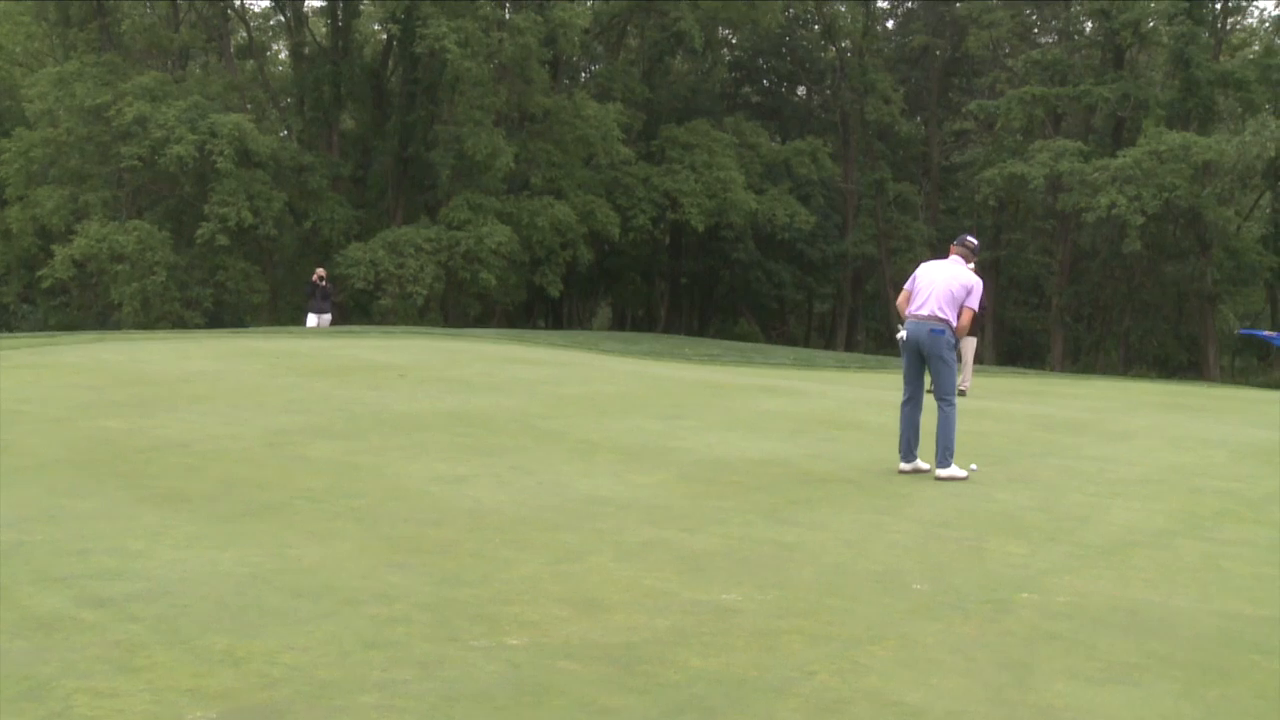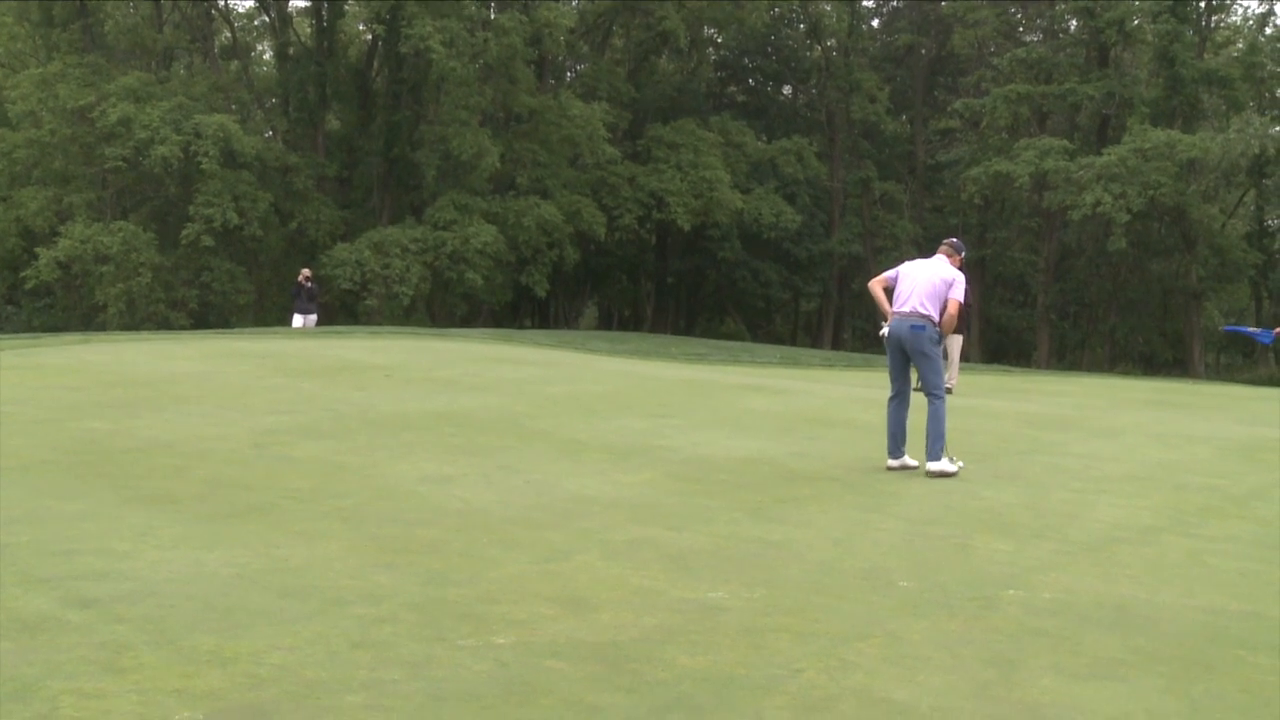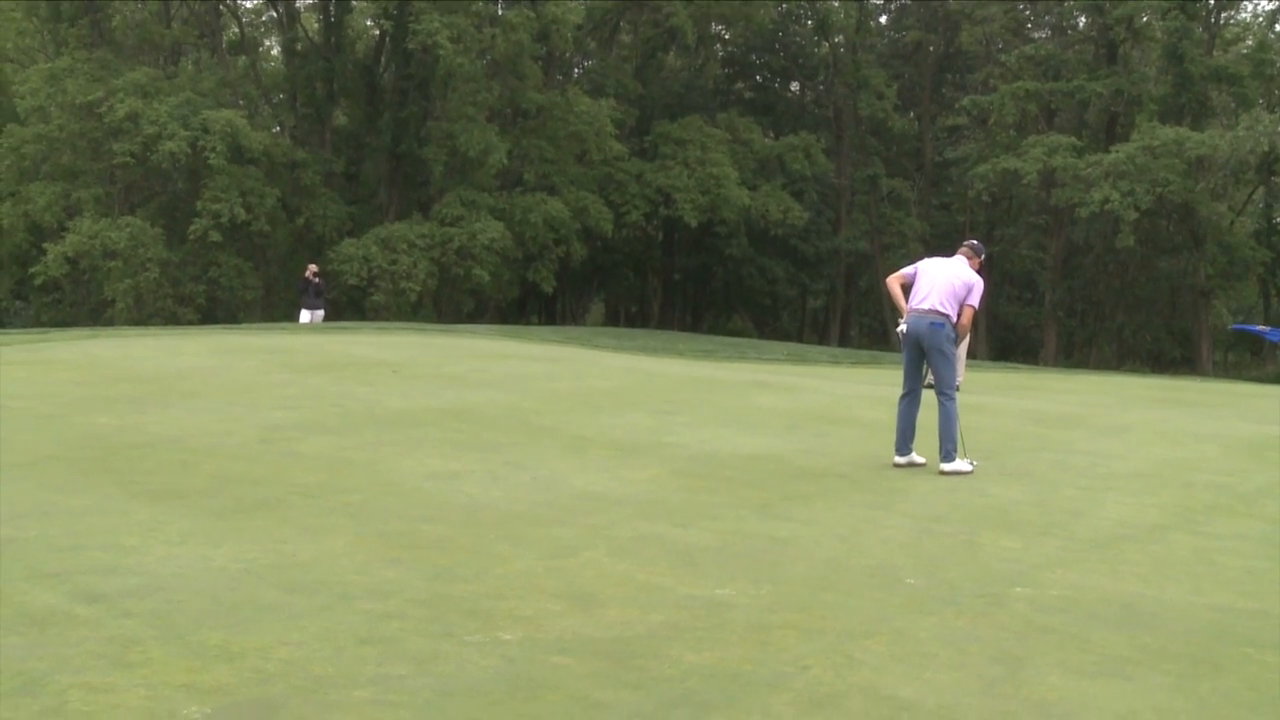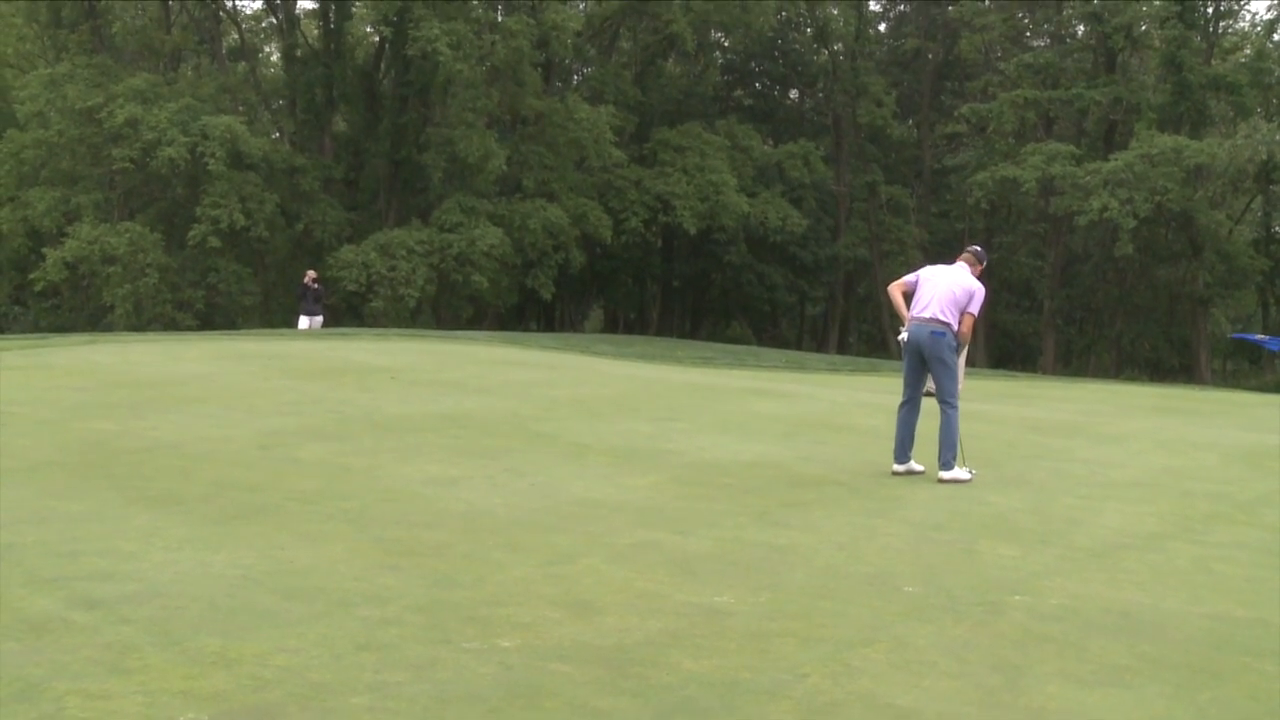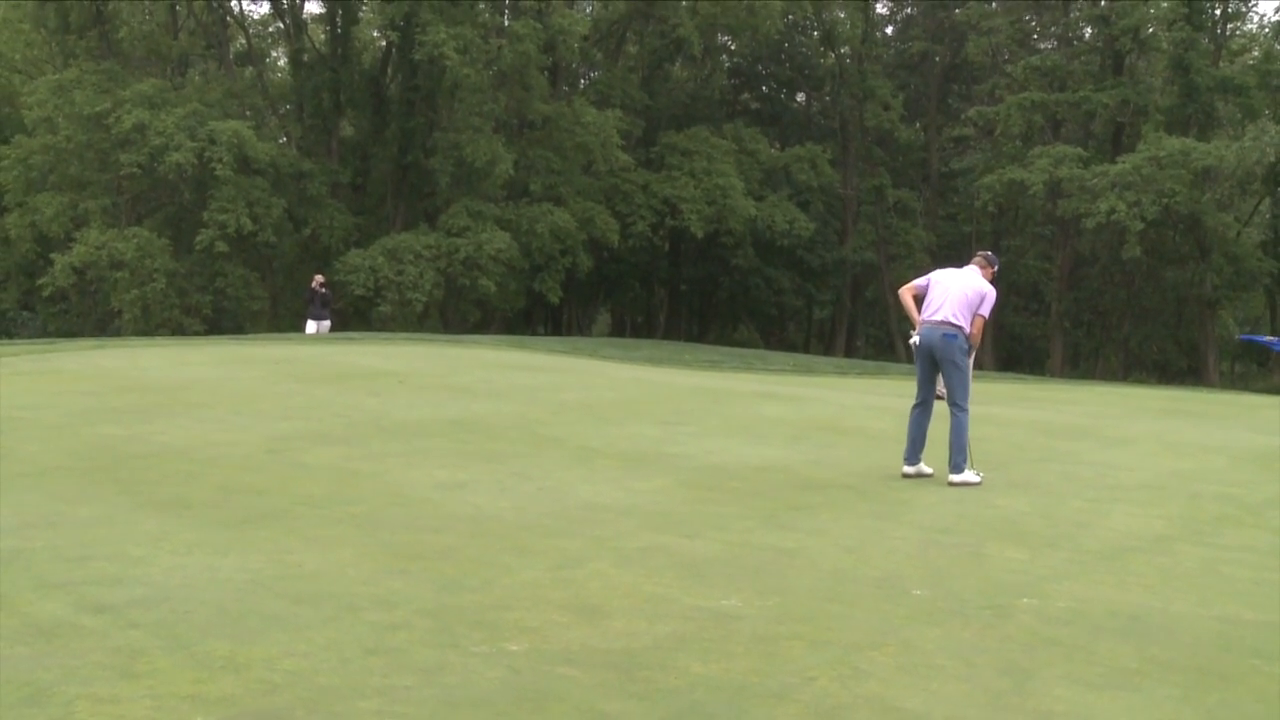
dt=1s
person 1, frame 1
left shoulder: (925, 266)
right shoulder: (973, 280)
left elbow: (901, 303)
right elbow: (964, 323)
right wrist: (952, 343)
left hip: (910, 329)
right hip: (938, 333)
left knee: (911, 397)
right knee: (946, 401)
left ankle: (908, 459)
right ankle: (944, 465)
person 1, frame 2
left shoulder: (910, 265)
right shoulder: (955, 274)
left elbow: (874, 284)
right elbow: (951, 313)
left wrist: (890, 315)
right wrist: (939, 339)
left hip: (895, 327)
right hip: (921, 329)
left knee: (898, 393)
right knee: (936, 395)
left ankle: (896, 455)
right ankle: (935, 458)
person 1, frame 3
left shoulder: (928, 262)
right shoulder: (974, 278)
left elbow: (892, 280)
right elbow: (964, 322)
left wrist: (905, 313)
right wrist: (954, 345)
left hip: (912, 324)
right hip: (938, 327)
left knee: (910, 391)
right knee: (946, 395)
left ankle: (903, 452)
right ankle: (949, 459)
person 1, frame 4
left shoulder: (930, 269)
right shoulder: (975, 285)
left elbow: (894, 288)
right elbow: (965, 329)
left wrist: (907, 321)
right wrist: (957, 354)
left hip: (913, 332)
right hip: (939, 336)
left knee: (910, 399)
right knee: (948, 404)
left ankle: (902, 460)
right ankle: (947, 467)
person 1, frame 5
left shoulder: (941, 273)
right shoulder: (987, 288)
left elbow: (904, 291)
right elbow: (975, 331)
left wrist: (919, 324)
right wrist: (968, 356)
left hip: (925, 335)
right hip: (951, 338)
left knee: (922, 400)
right knee: (958, 407)
left ankle: (912, 462)
right ankle: (957, 470)
